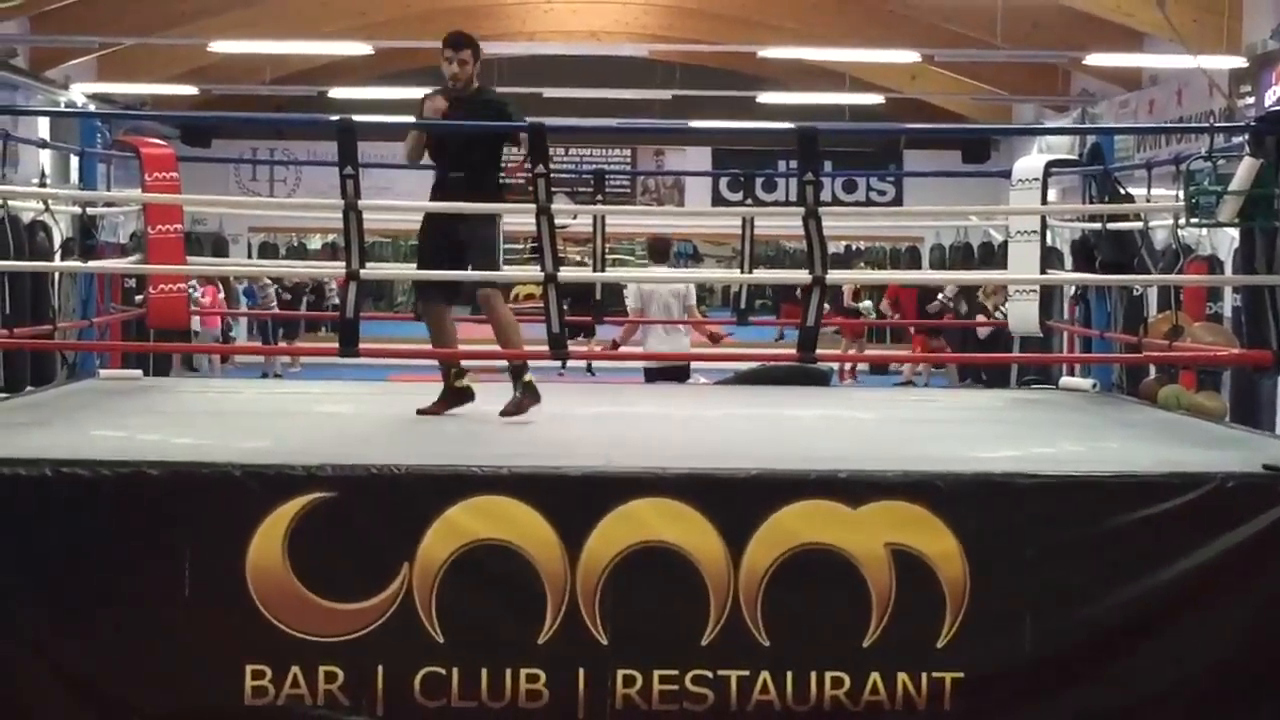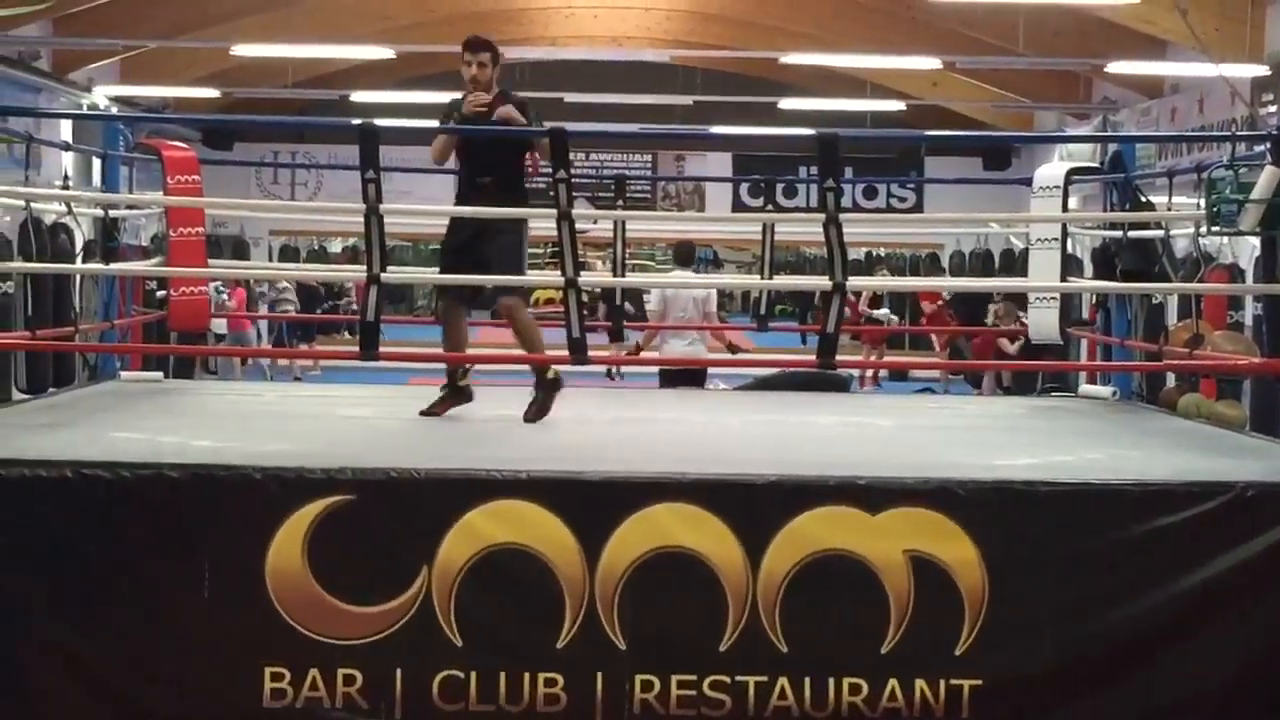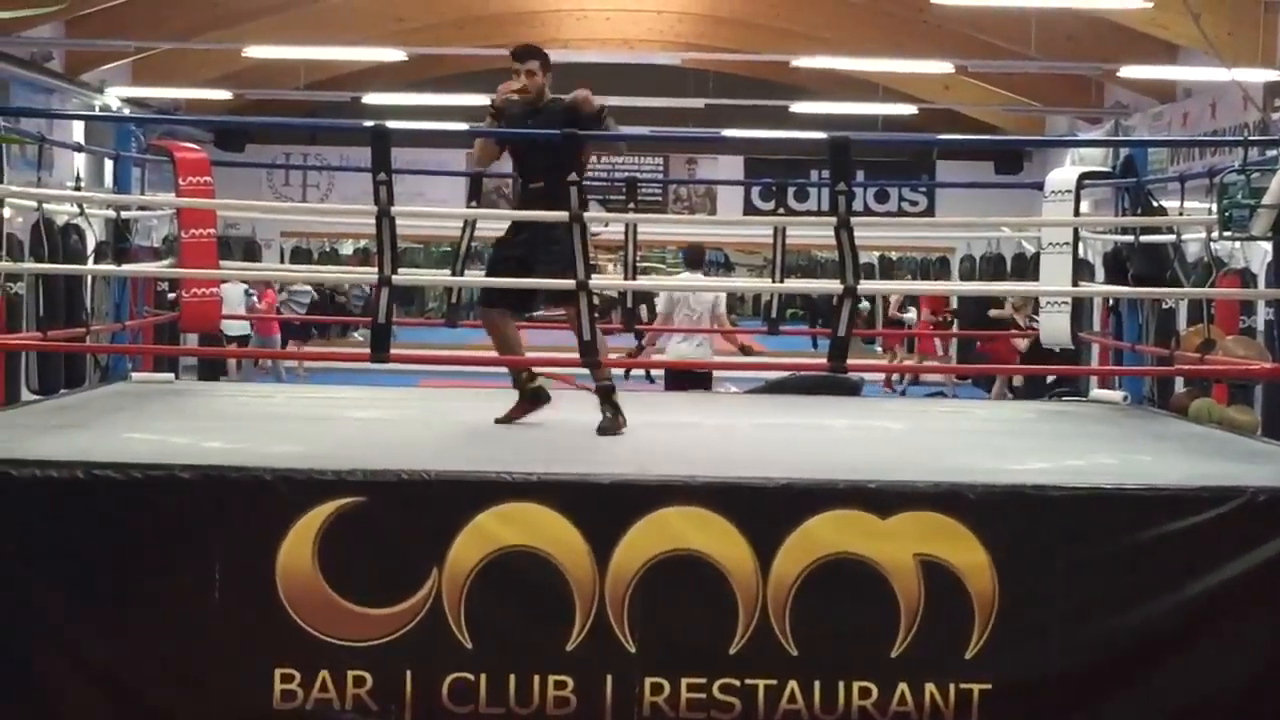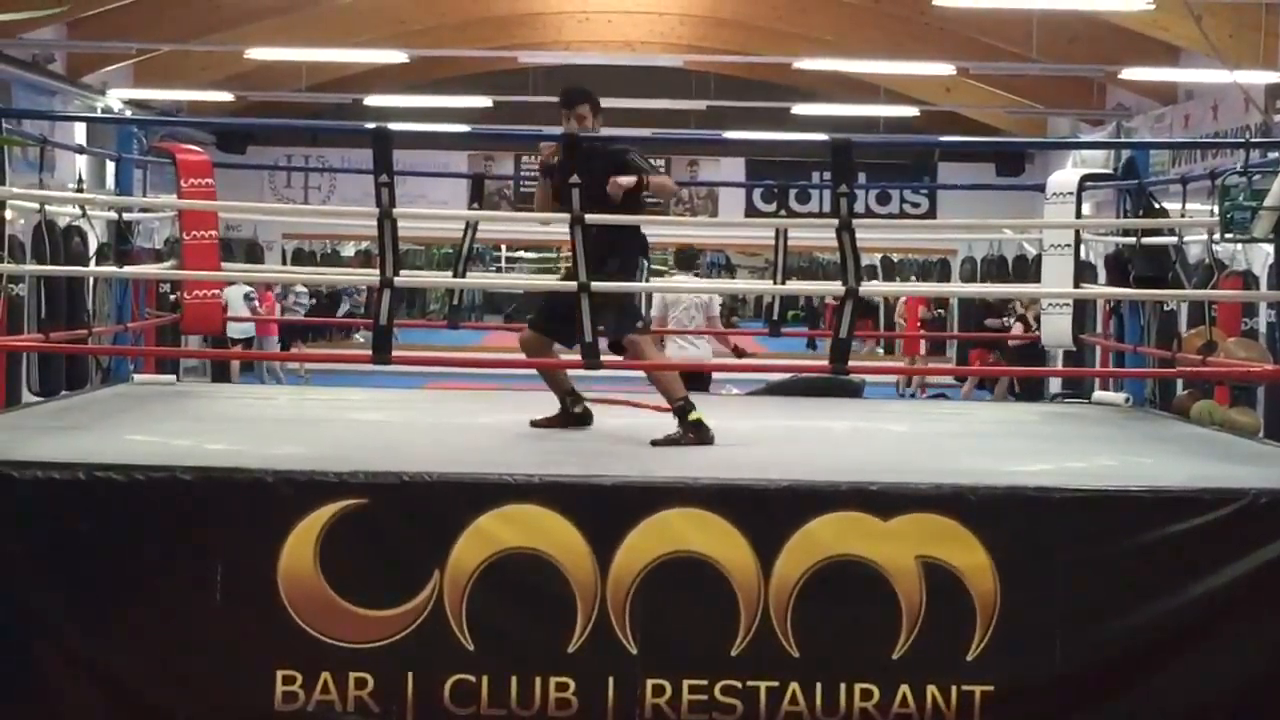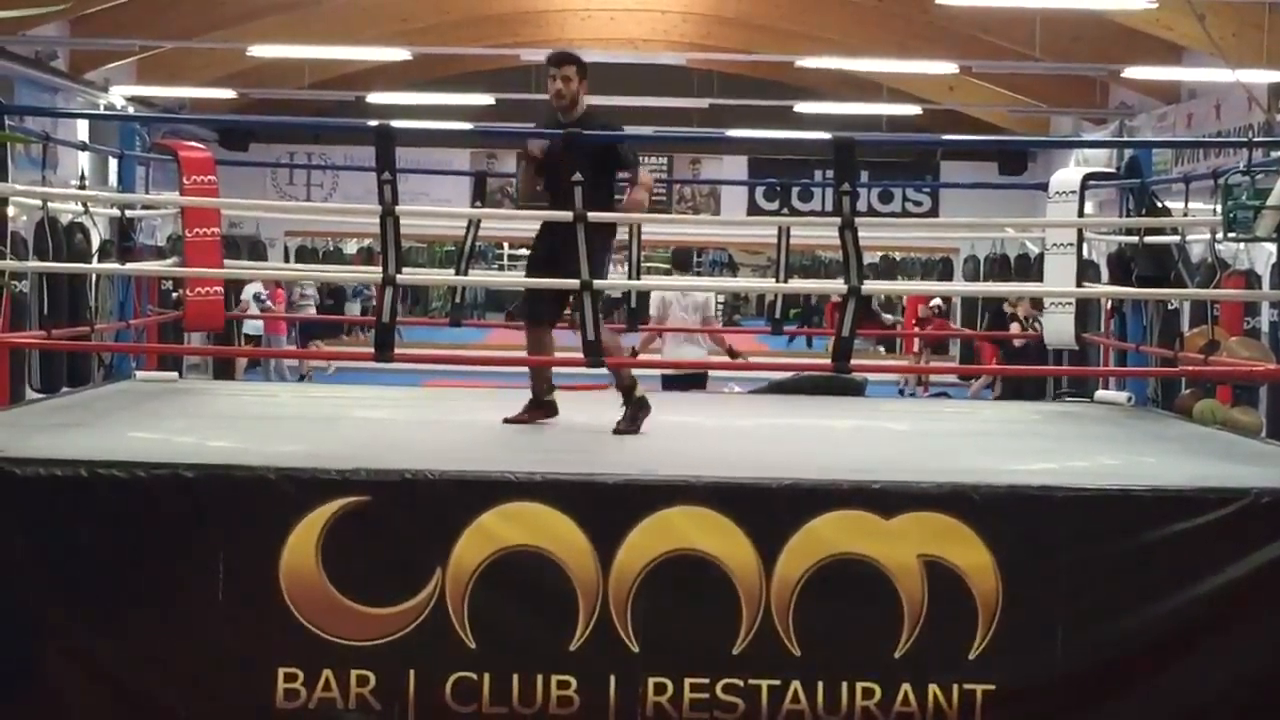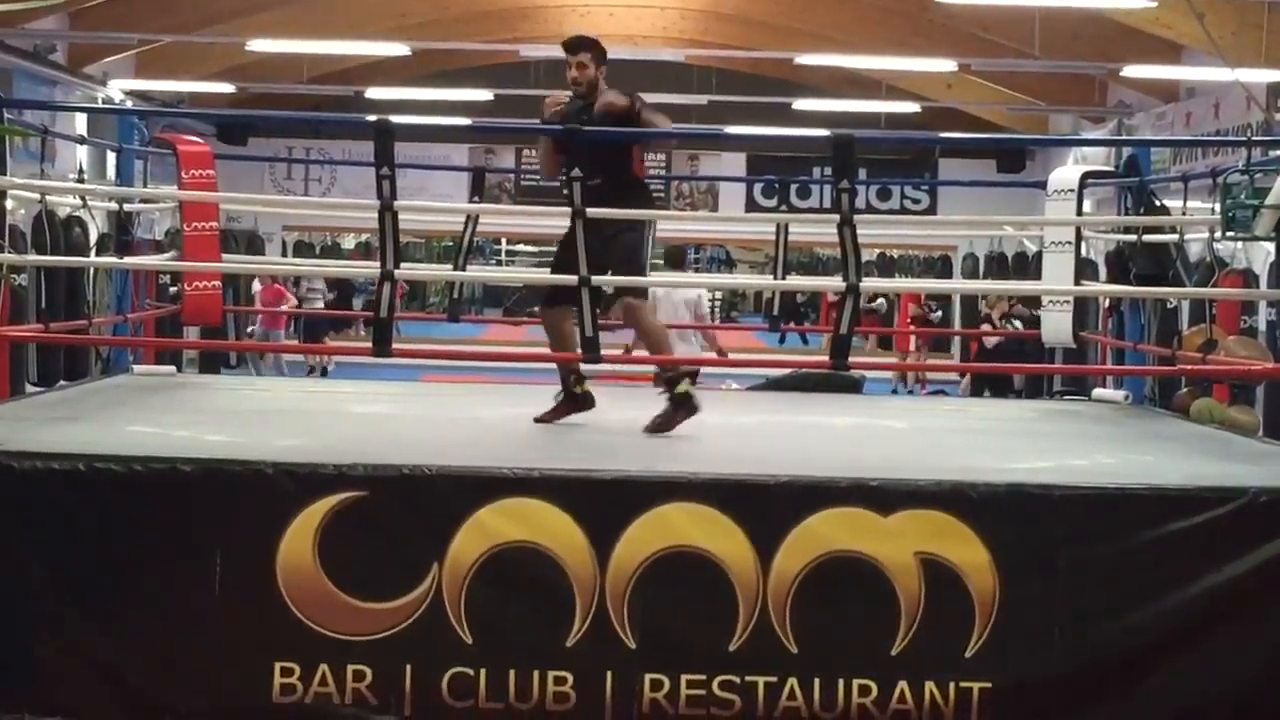
dt=0.4s
person 1, frame 1
left shoulder: (492, 104)
right shoulder: (434, 103)
left elbow: (525, 142)
right elbow: (411, 157)
left wrist: (528, 152)
right wrist: (424, 121)
left hip: (482, 209)
right hip: (441, 210)
left knee: (488, 292)
right knee: (431, 302)
left ankle: (524, 383)
right ankle: (456, 385)
person 1, frame 2
left shoulder: (514, 106)
right shoulder: (456, 108)
left elbow: (547, 152)
right elbow: (437, 156)
left wrist: (523, 126)
right wrist: (462, 115)
left hip: (507, 214)
right hip: (467, 215)
left knee: (509, 302)
right knee: (450, 305)
left ankle: (545, 379)
right ankle: (456, 384)
person 1, frame 3
left shoulder: (569, 111)
right shoulder: (512, 117)
right elbow: (480, 160)
left wrist: (595, 110)
right wrist: (496, 112)
left hip: (563, 225)
right hip: (526, 223)
left knee: (571, 309)
right knee: (494, 311)
left ankle: (609, 402)
right ankle: (529, 390)
person 1, frame 4
left shoulder: (616, 153)
right shoulder: (567, 162)
left elbow: (667, 188)
right elbow: (544, 212)
left wrist: (634, 182)
right wrist: (545, 170)
left hip: (621, 262)
right hip: (587, 264)
left knee: (633, 339)
right knee: (532, 340)
left ankle: (691, 422)
right ankle: (573, 409)
person 1, frame 5
left shoulder: (602, 128)
right shoulder: (544, 130)
left elbow: (638, 171)
left wrist: (641, 189)
right wrist: (531, 158)
left hip: (593, 232)
right hip: (554, 233)
right knee: (536, 324)
left ankle: (634, 398)
right ankle: (542, 399)
person 1, frame 6
left shoulder: (620, 107)
right shoulder: (569, 113)
left elbow: (664, 134)
right elbow: (549, 171)
left wrist: (630, 108)
right wrist: (548, 124)
left hip: (627, 217)
right hip: (589, 221)
left knee: (630, 301)
right knee: (553, 309)
left ankle: (680, 393)
right ankle: (574, 393)
